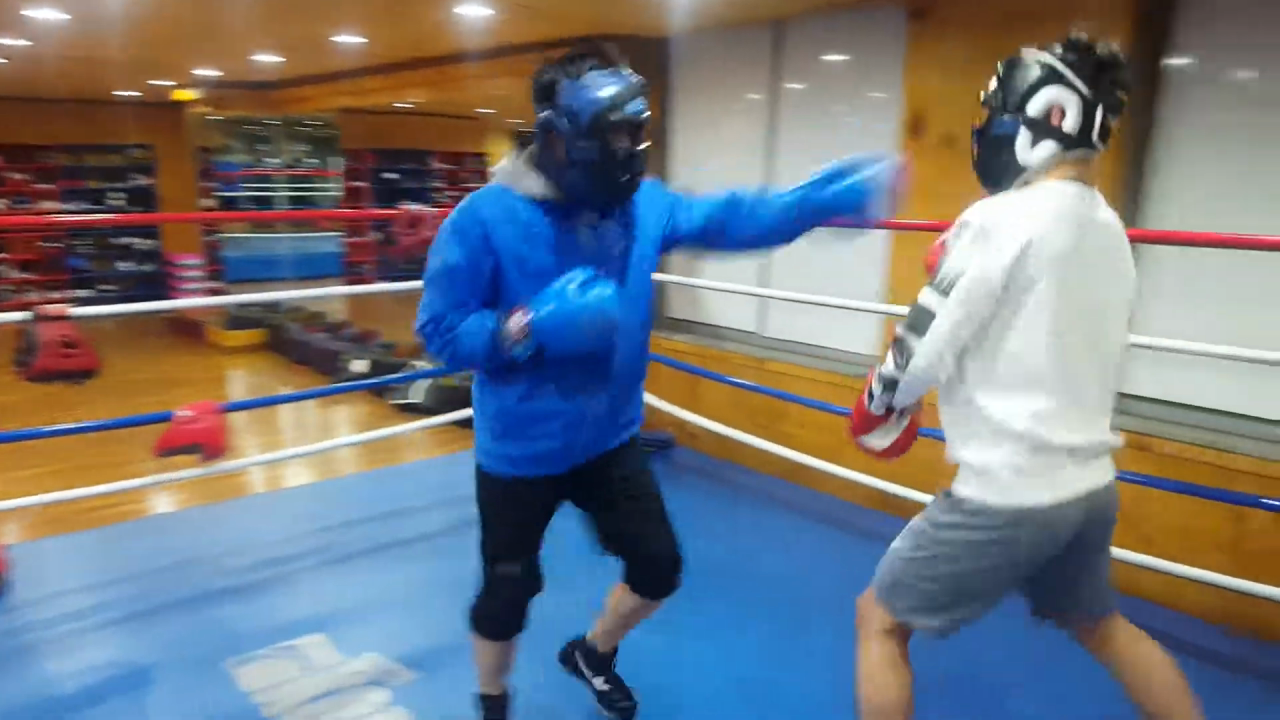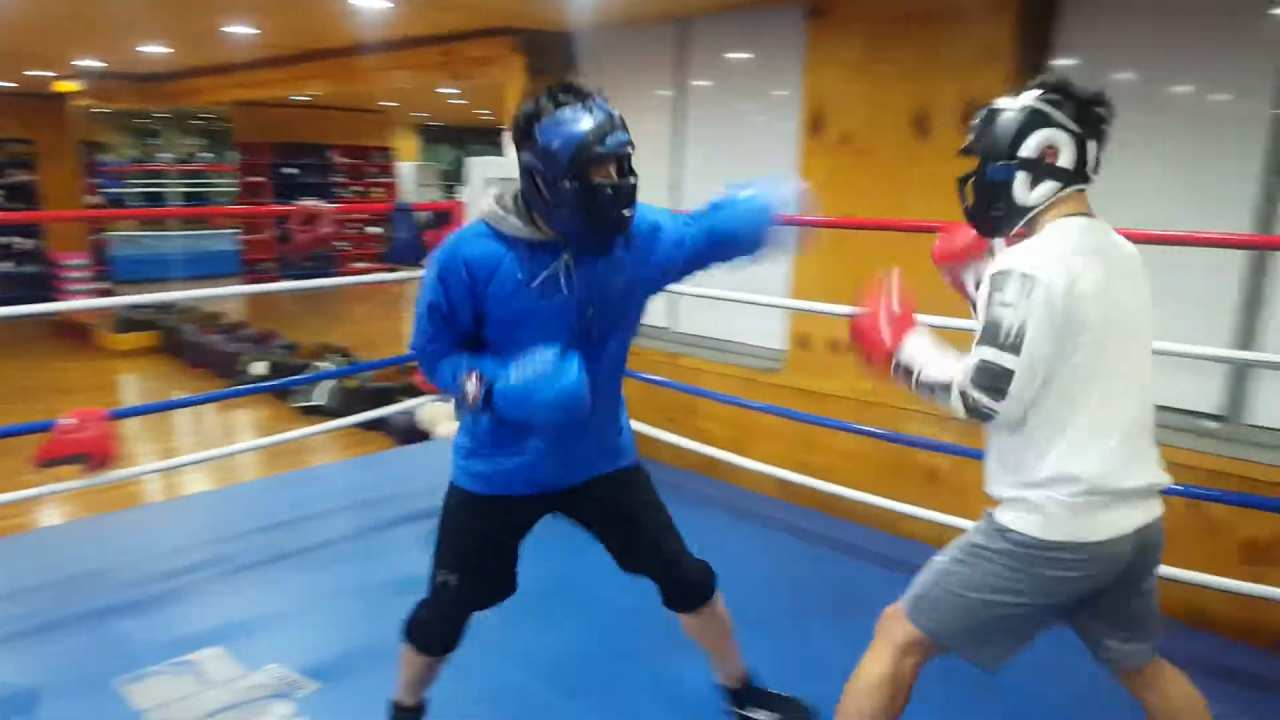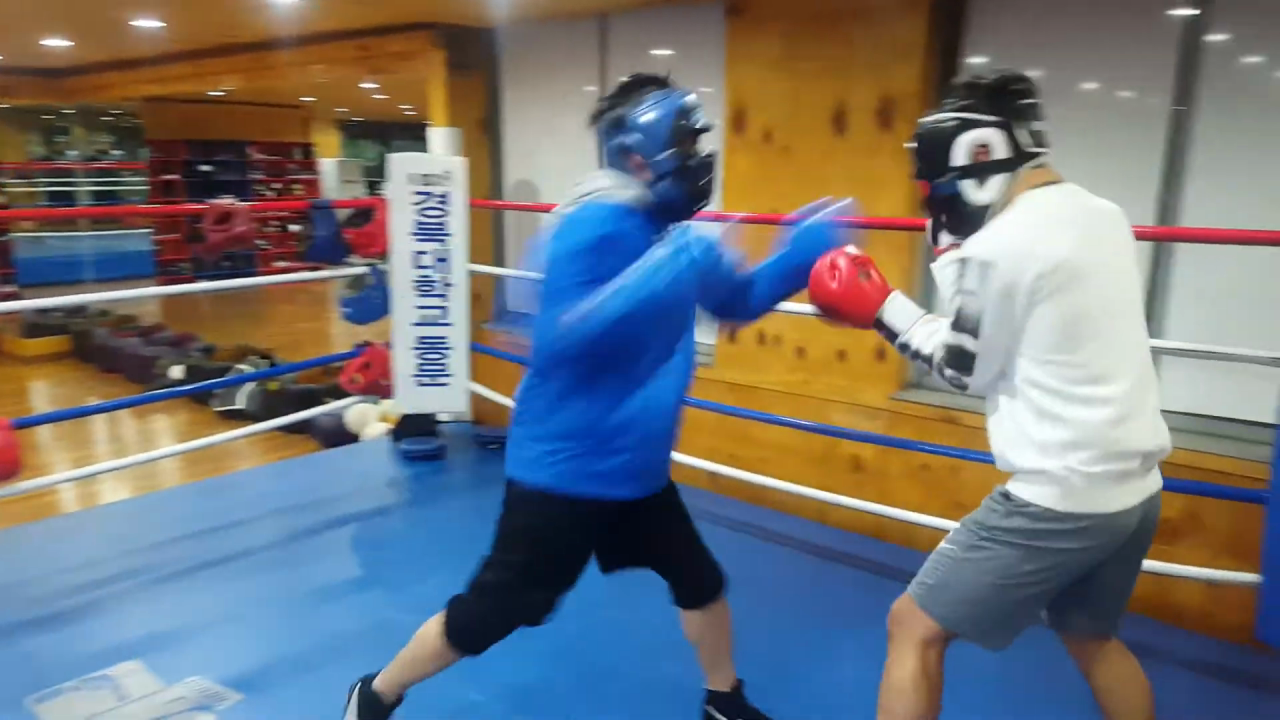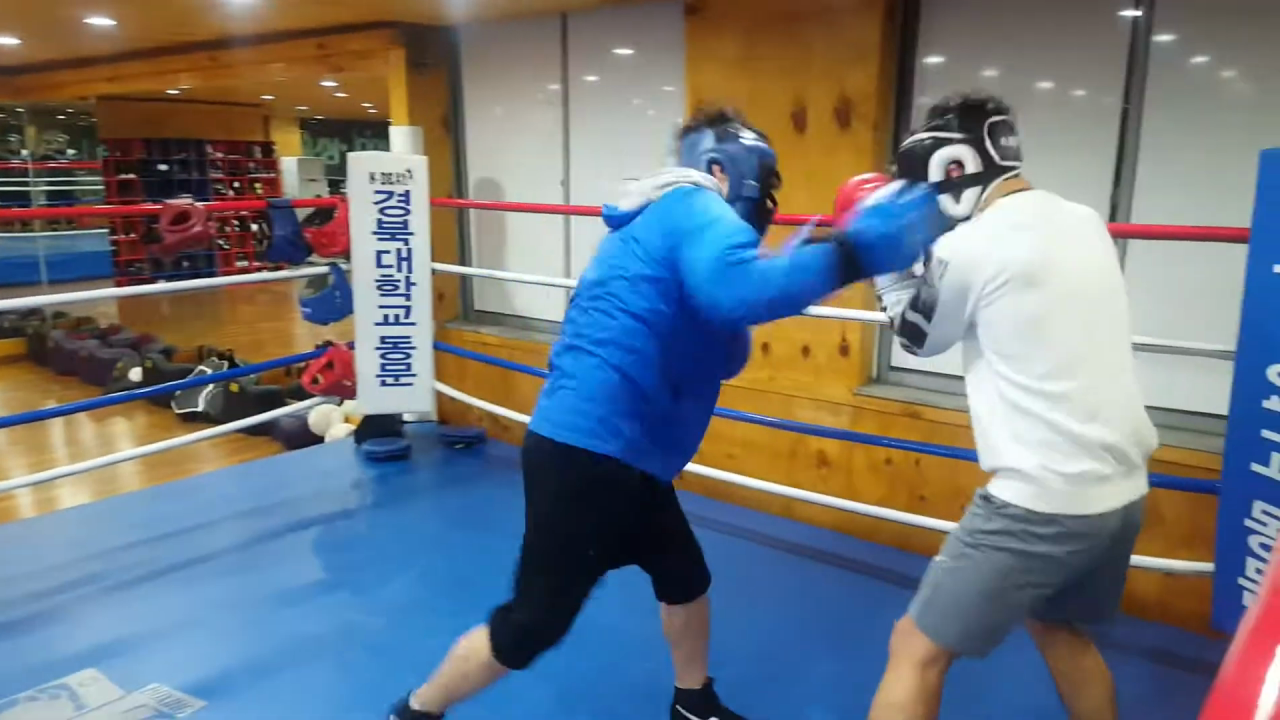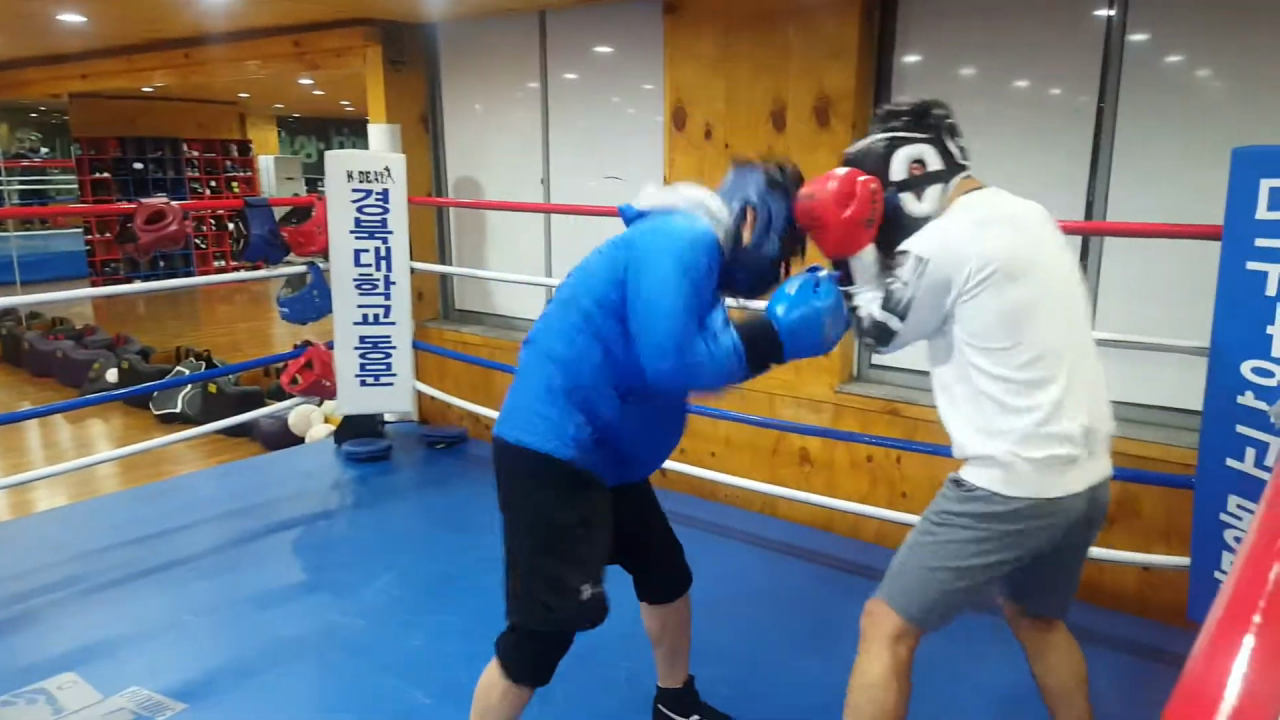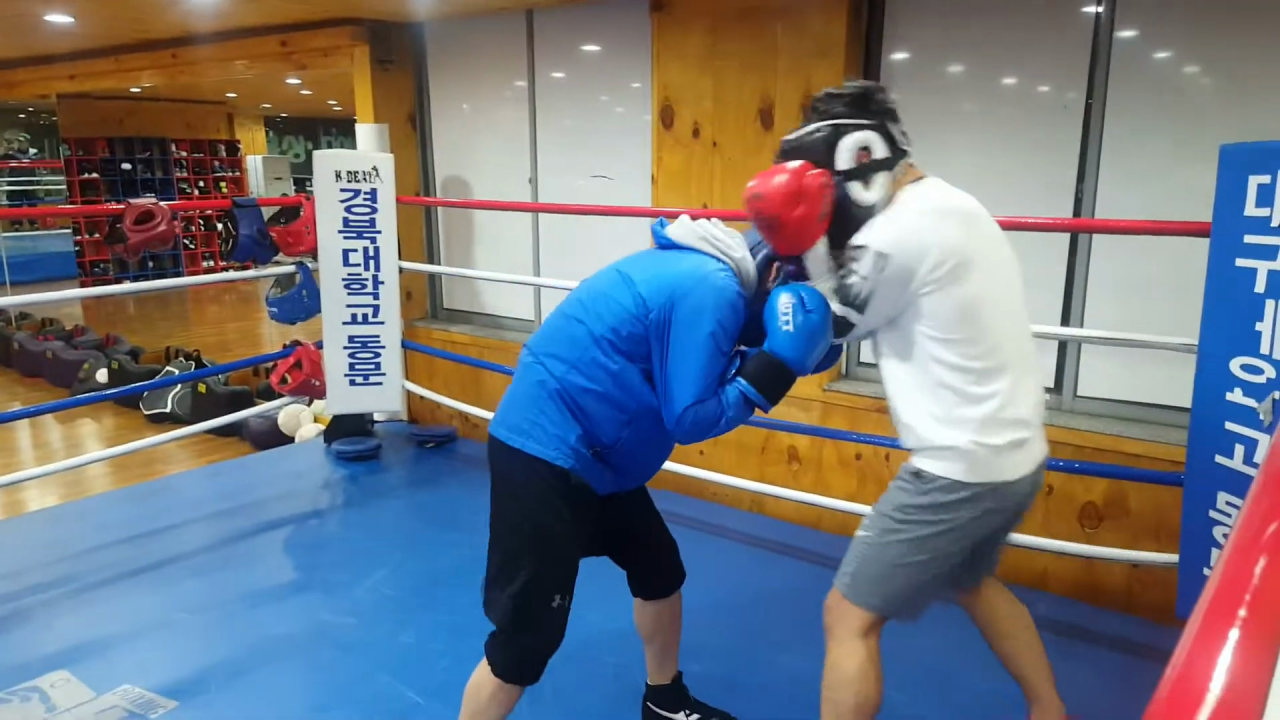
dt=0.2s
person 1, frame 1
left shoulder: (999, 223)
right shoulder: (1108, 232)
left elbow: (924, 350)
left wrist: (877, 406)
left hip: (1005, 494)
right hip: (1088, 487)
left knee: (879, 622)
right knee: (1099, 626)
person 1, frame 2
left shoulder: (1030, 266)
right shoulder: (1119, 254)
left elbow: (987, 397)
left wrist: (902, 347)
right wrist: (983, 275)
left hip: (1048, 530)
right hip: (1133, 522)
left knee: (897, 637)
right knee: (1139, 665)
person 1, frame 3
left shoulder: (998, 247)
right shoulder: (1103, 218)
left elbow: (967, 369)
left wrist: (881, 306)
right wrist: (954, 249)
left hip: (1056, 499)
right hip: (1133, 492)
left knee: (915, 629)
right knee: (1092, 638)
person 1, frame 4
left shoulder: (966, 250)
right shoulder: (1083, 224)
left elbow: (914, 332)
left hip: (1039, 503)
right hip: (1119, 492)
left knee: (917, 650)
right knee: (1059, 629)
person 1, frame 5
left shoulder: (940, 245)
right shoulder: (1030, 218)
left elbow: (879, 331)
left wrist: (853, 249)
right wrist: (868, 247)
left hip: (1011, 485)
right hip: (1084, 478)
left knee: (886, 629)
right knee: (1034, 617)
person 1, frame 6
left shoulder: (893, 238)
right shoulder: (957, 206)
left elbow: (833, 322)
left wrist: (804, 242)
right wrist: (816, 244)
left hip: (959, 470)
right hip: (1016, 458)
left knee: (849, 619)
right knee: (973, 583)
person 2, frame 1
left shoulder: (643, 203)
right shoulder: (485, 220)
left elbow: (739, 217)
right elbow: (441, 334)
left wrist: (840, 193)
right wrist: (530, 329)
left hip: (608, 437)
right hip: (519, 449)
left knee: (658, 569)
right knee: (507, 595)
left ankle: (594, 653)
person 2, frame 2
left shoulder: (635, 235)
right shoulder: (471, 254)
left elbow: (714, 232)
right elbow: (435, 351)
left wrist: (753, 210)
right wrist: (493, 387)
left hip: (599, 458)
right hip: (499, 471)
left knee: (688, 579)
right knee: (446, 614)
person 2, frame 3
left shoulder: (670, 232)
right shoulder: (597, 229)
left elbow: (736, 299)
right elbow: (570, 340)
left wrist: (802, 253)
right wrist: (660, 276)
left hip: (632, 467)
right hip: (569, 471)
left knee: (701, 581)
right knee: (490, 615)
person 2, frame 4
left shoulder: (661, 227)
right shoulder: (697, 210)
right elbow: (734, 291)
left wrist: (725, 334)
right wrist: (853, 251)
left hip: (619, 452)
right hip: (589, 450)
left knee: (686, 576)
right knee: (532, 625)
person 2, frame 5
left shoulder: (689, 243)
right shoulder: (681, 237)
left elbow: (680, 359)
right elbow: (672, 364)
left wrist: (762, 340)
right wrist: (773, 334)
left hip: (604, 453)
right hip: (553, 450)
left knee: (667, 574)
right knee: (544, 627)
person 2, frame 6
left shoulder: (699, 271)
right shoulder: (714, 288)
left elbow: (697, 384)
right elbow: (689, 418)
left wrist: (770, 356)
right wrist: (777, 365)
left hip: (595, 457)
right hip: (546, 455)
left knee: (660, 569)
right knee: (529, 631)
